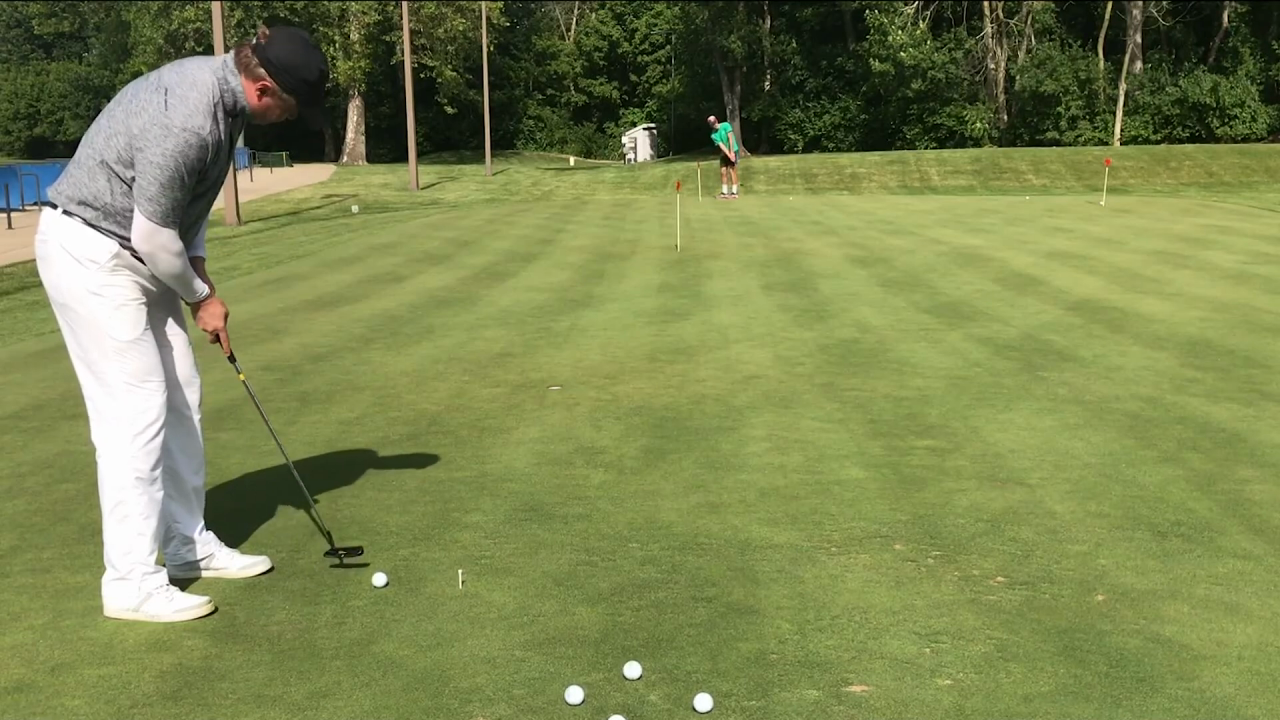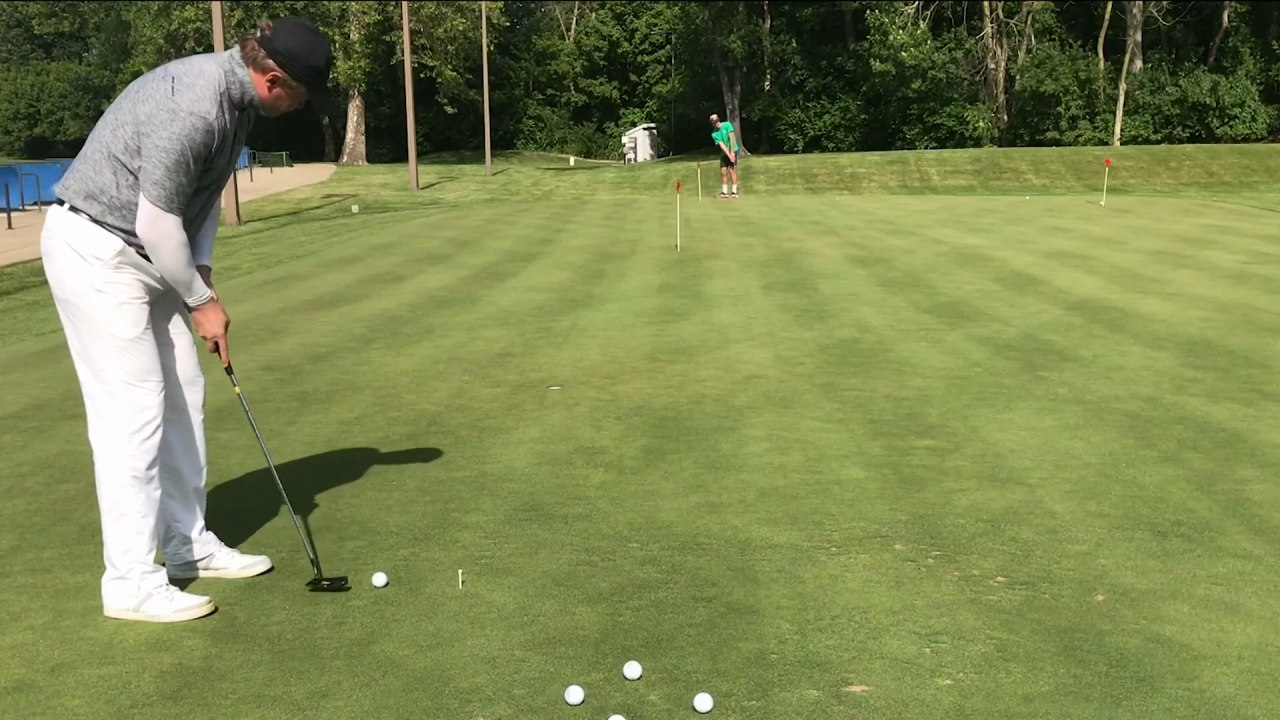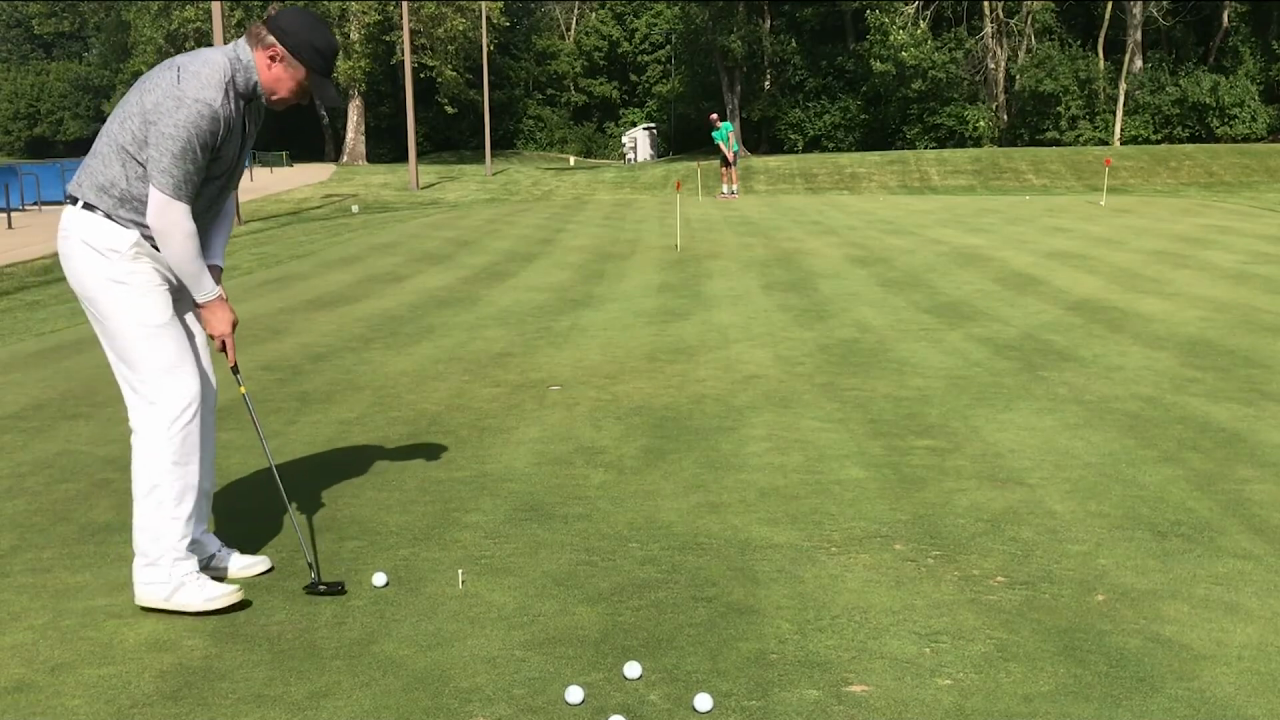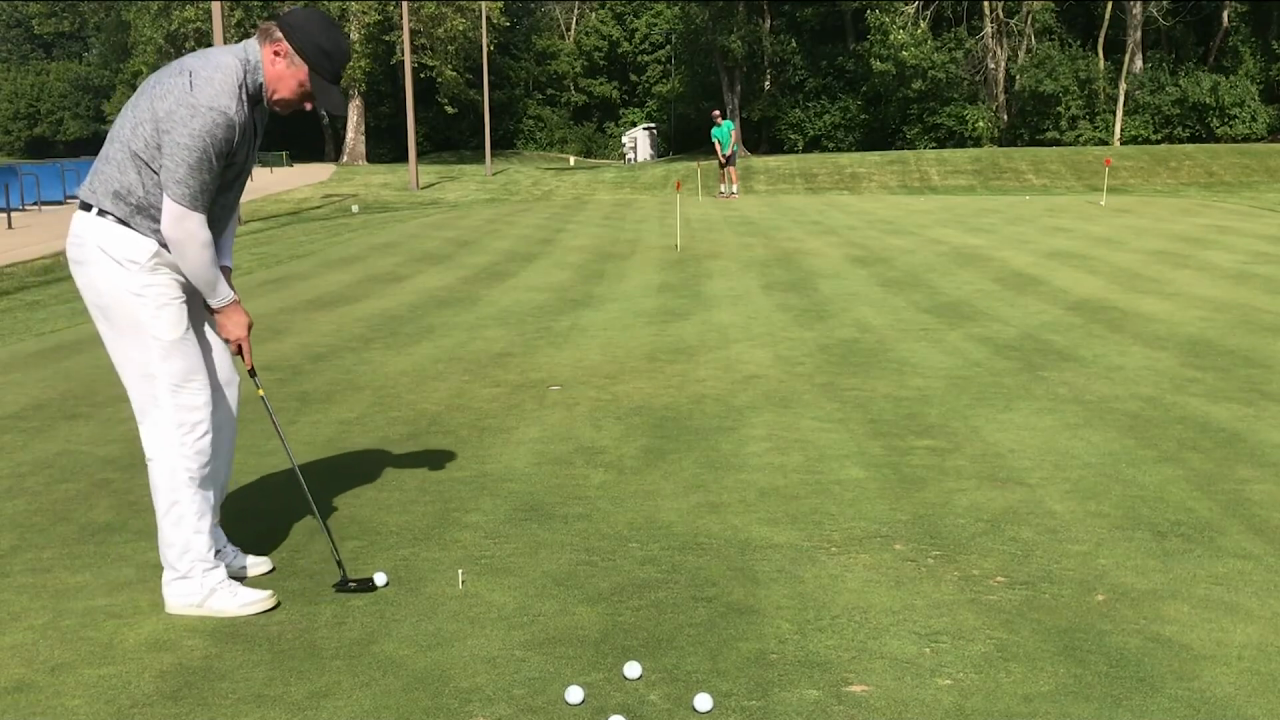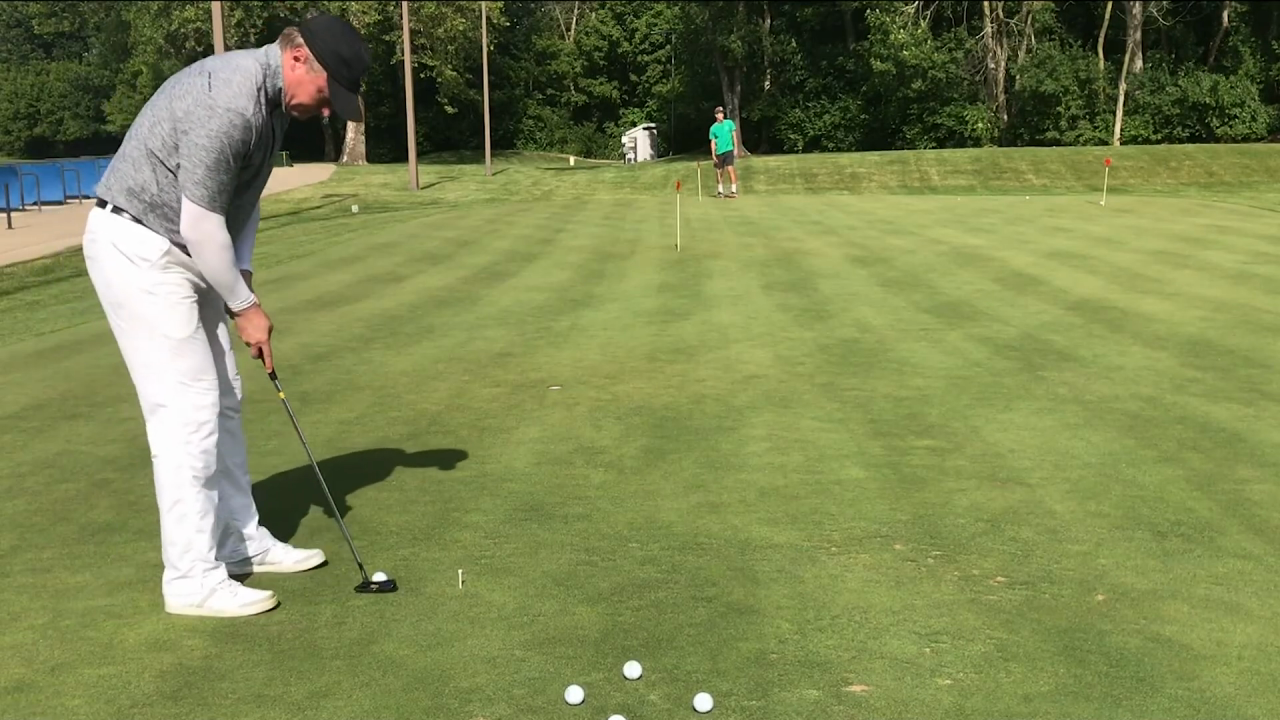
dt=0.4s
person 1, frame 1
left shoulder: (222, 88)
right shoulder: (185, 122)
right elbow: (154, 237)
left wrist: (197, 263)
right wrist: (200, 297)
left hip: (132, 252)
right hip: (89, 250)
left knee: (178, 396)
right knee: (134, 408)
left ankle: (188, 545)
right ankle: (131, 583)
person 1, frame 2
left shoulder: (234, 95)
right shoulder: (191, 109)
right elbow: (157, 224)
left wrist: (202, 273)
right wrist: (201, 301)
left hip: (141, 252)
right hip: (95, 249)
left knee: (182, 395)
right knee: (134, 409)
left ankle: (188, 545)
right ankle: (131, 582)
person 1, frame 3
left shoulder: (245, 93)
right shoulder: (196, 96)
left elbow: (219, 193)
right elbow: (166, 213)
left wrist: (212, 275)
right wrist: (208, 299)
left hip: (154, 245)
right hip: (110, 243)
left knee: (193, 395)
right knee: (169, 396)
left ankle: (192, 544)
right ankle: (163, 570)
person 1, frame 4
left shoulder: (245, 87)
right shoulder: (210, 102)
right elbow: (182, 223)
left wrist: (223, 277)
right wrist: (224, 302)
left hip: (156, 249)
right hip: (123, 250)
left knee: (217, 392)
right knee: (179, 409)
left ankle: (201, 542)
right ankle: (191, 578)
person 1, frame 5
left shoulder: (269, 97)
right shoulder: (227, 102)
left elbow: (242, 197)
right elbow: (200, 223)
left wrist: (243, 279)
right wrist: (244, 305)
left hip: (176, 250)
right hip: (136, 248)
left knee: (220, 397)
right knee: (186, 406)
left ankle: (239, 542)
right ankle: (192, 578)
